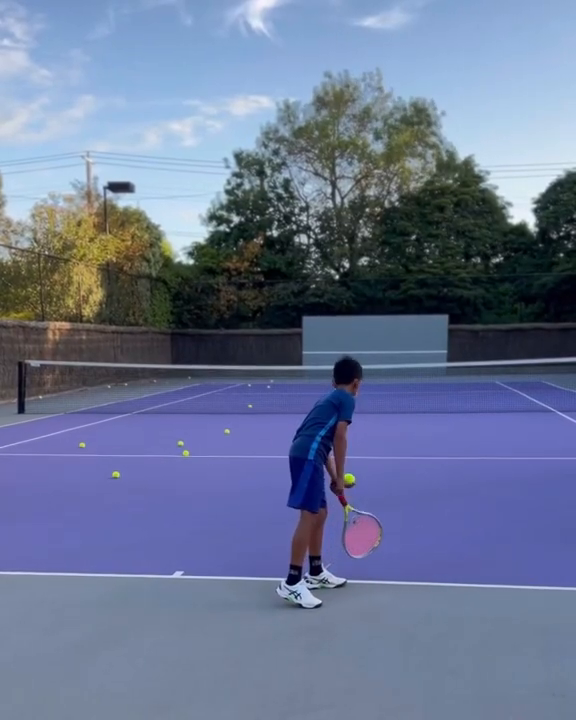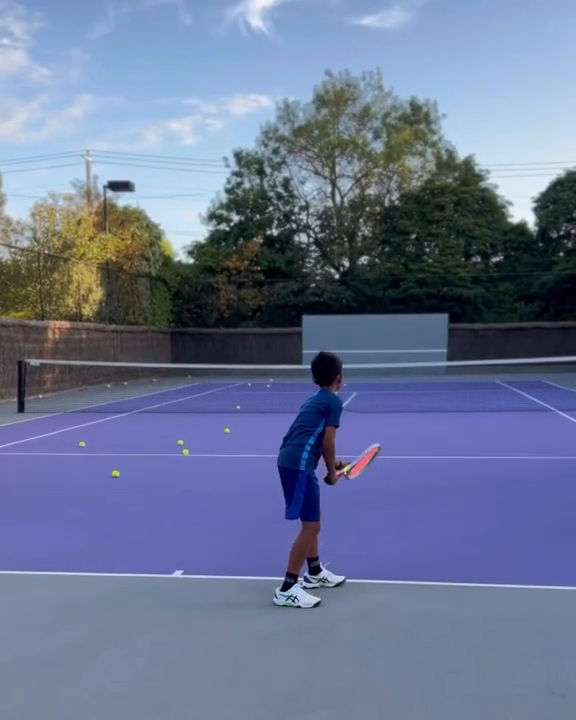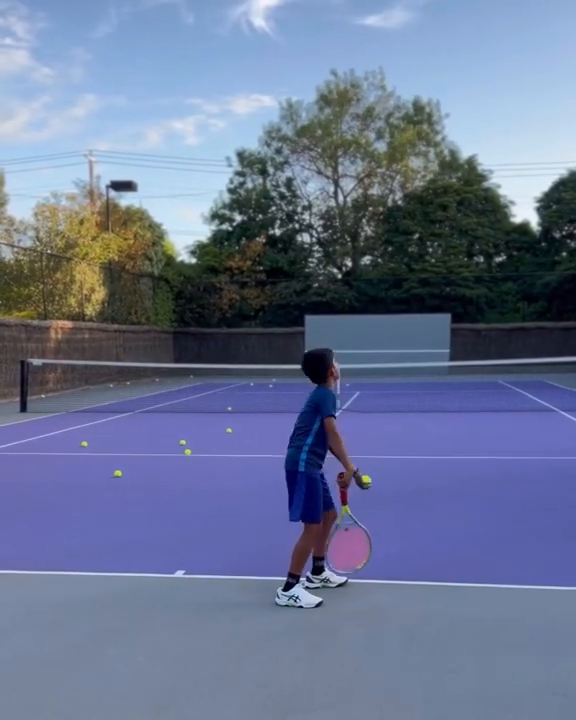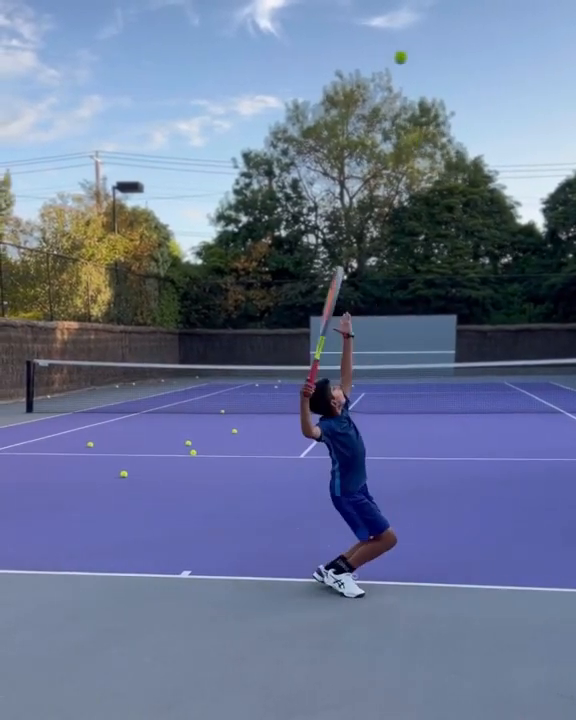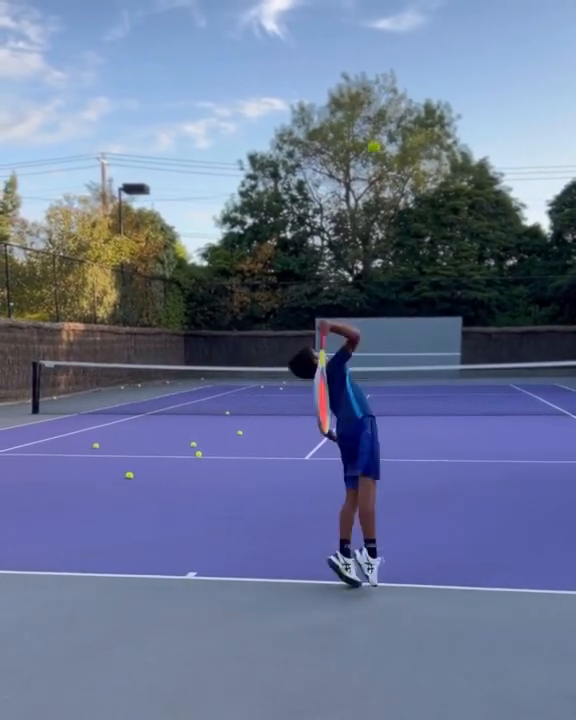
dt=0.5s
person 1, frame 1
left shoulder: (330, 398)
right shoulder: (347, 398)
right elbow: (340, 438)
left wrist: (335, 479)
right wrist: (340, 477)
left hip: (306, 455)
right hip: (308, 456)
left knee: (320, 514)
right knee: (309, 516)
left ankle: (316, 573)
right ankle: (291, 583)
person 1, frame 2
left shoulder: (315, 400)
right shoulder: (334, 401)
right elbow: (328, 443)
left wrist: (332, 462)
right wrist: (332, 472)
left hip: (290, 460)
right hip: (299, 464)
left knee: (312, 520)
right knee: (311, 524)
left ankle: (315, 573)
right ankle: (287, 589)
person 1, frame 3
left shoulder: (321, 395)
right shoulder: (326, 395)
left elbow: (323, 442)
right elbow: (332, 434)
left wrist: (347, 467)
right wrist: (348, 466)
left hip: (309, 466)
right hip: (303, 466)
left knee: (328, 516)
right knee: (312, 527)
left ankle: (317, 572)
right ankle: (288, 589)
person 1, frame 4
left shoulder: (342, 414)
right shoulder: (329, 426)
left elbow: (347, 373)
right elbow: (308, 431)
left wrist: (348, 337)
right wrist: (305, 400)
left hip: (359, 489)
right hip: (348, 493)
left knee: (378, 539)
right knee: (387, 538)
left ankle: (331, 568)
right ankle: (337, 571)
person 1, frame 5
left shoulder: (330, 379)
right shoulder: (333, 366)
right elbow: (355, 336)
right wrist: (331, 326)
left hip: (347, 434)
right hip: (360, 428)
left knee: (353, 496)
right knee: (367, 489)
left ankle: (344, 554)
right ankle: (370, 554)
